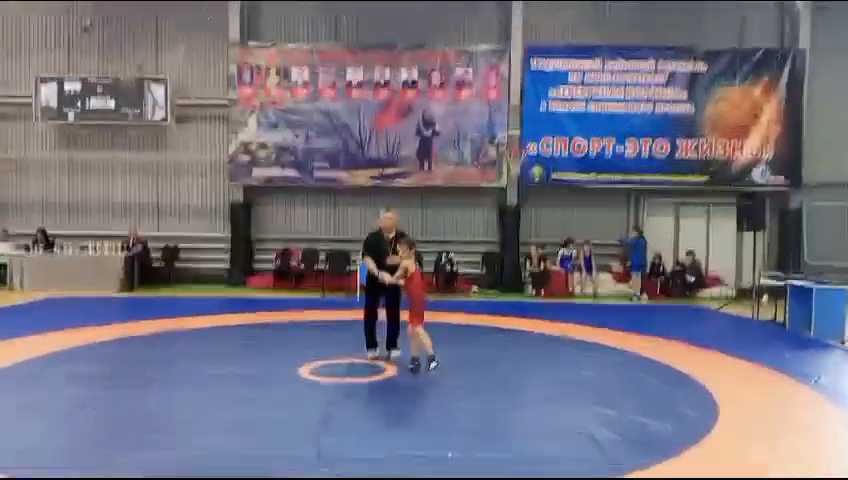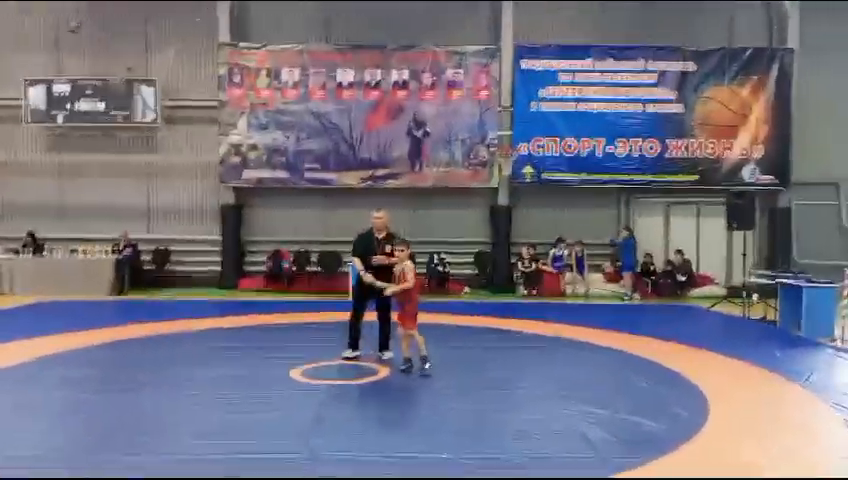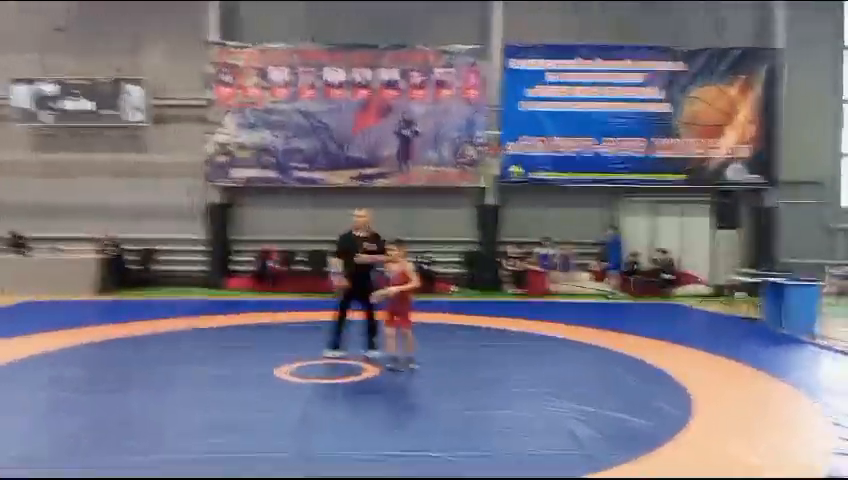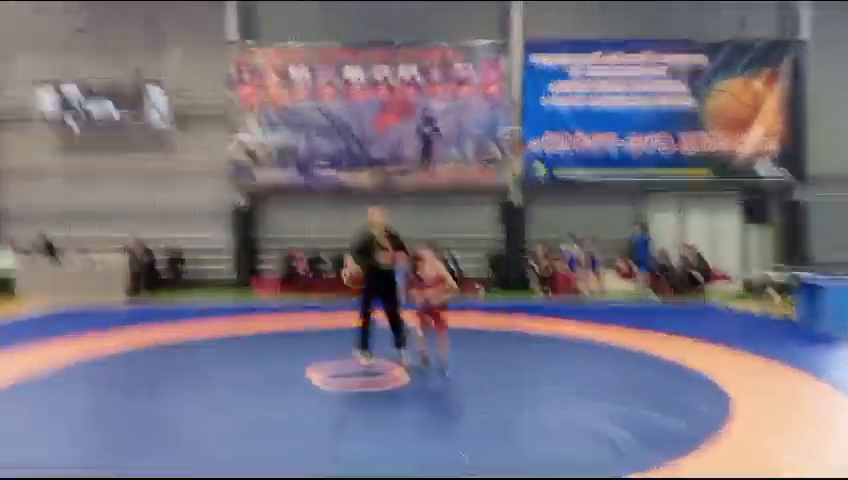
dt=0.2s
person 1, frame 1
left shoulder: (402, 238)
right shoulder: (373, 237)
right elbow: (367, 258)
left wrist: (399, 260)
right wrist: (378, 273)
left hip: (393, 281)
right hip: (374, 280)
left knee: (393, 314)
right knee: (370, 314)
left ankle: (392, 347)
right ankle: (372, 347)
person 1, frame 2
left shoulder: (392, 239)
right shoulder: (363, 238)
right elbow: (355, 258)
left wrist: (387, 261)
right wrist: (363, 273)
left hip: (384, 282)
right hip: (364, 281)
left knee: (384, 316)
right knee: (356, 314)
left ankle: (384, 349)
right ankle: (353, 348)
person 1, frame 3
left shoulder: (375, 238)
right shoulder: (345, 238)
left elbow: (383, 257)
right elbow: (337, 259)
left wrist: (370, 258)
right wrist: (336, 275)
left hip: (365, 281)
right hip: (347, 281)
left knee: (369, 314)
right knee: (341, 314)
left ankle: (371, 347)
right ankle: (334, 347)
person 1, frame 4
left shoulder: (392, 237)
right shoulder: (364, 238)
left elbow: (403, 255)
right elbow: (355, 258)
left wrist: (392, 258)
left hip: (387, 281)
right hip: (369, 281)
left knee: (394, 315)
right knee: (365, 316)
left ankle: (401, 348)
right ankle: (364, 350)
person 2, frame 1
left shoulder: (406, 263)
right shoulder: (411, 264)
left elbow: (395, 279)
left wrist: (388, 280)
right wrist: (390, 279)
left hip: (416, 300)
right hip: (416, 299)
left knee: (418, 329)
right knee: (412, 330)
left ankle: (431, 358)
right ankle: (415, 360)
person 2, frame 2
left shoulder: (407, 265)
right shoulder: (398, 266)
left elbow: (410, 284)
left wrist: (393, 289)
right wrist: (382, 285)
left hip: (410, 302)
right hip: (402, 302)
left knee: (412, 331)
right knee: (403, 332)
left ankle: (424, 358)
right ankle: (407, 360)
person 2, frame 3
left shoulder: (406, 266)
right shoulder: (388, 266)
left elbow: (416, 283)
left wrist: (398, 289)
right wrist: (382, 293)
left hip: (403, 302)
right hip: (391, 303)
left knee: (406, 331)
right knee: (389, 331)
left ankle: (409, 359)
right ankle: (394, 359)
person 2, frame 4
left shoulder: (439, 269)
right shoulder: (418, 270)
left elbow: (453, 287)
right elbow: (414, 289)
left wrist: (441, 298)
right wrist: (418, 298)
left hip: (438, 306)
right hip: (424, 306)
left knee: (441, 335)
right knee: (420, 333)
left ankle: (443, 364)
right ankle: (424, 358)
